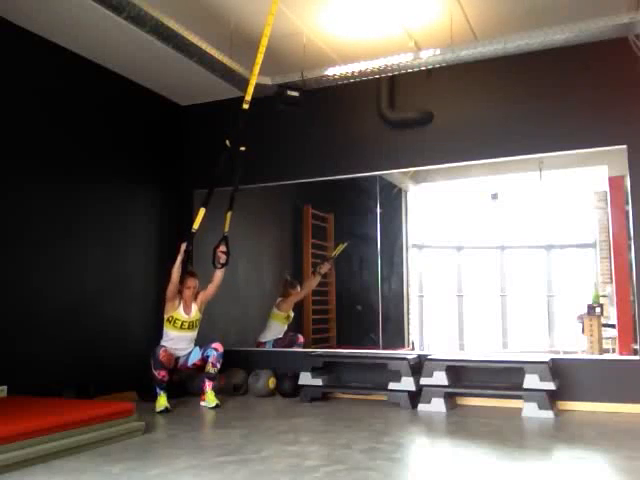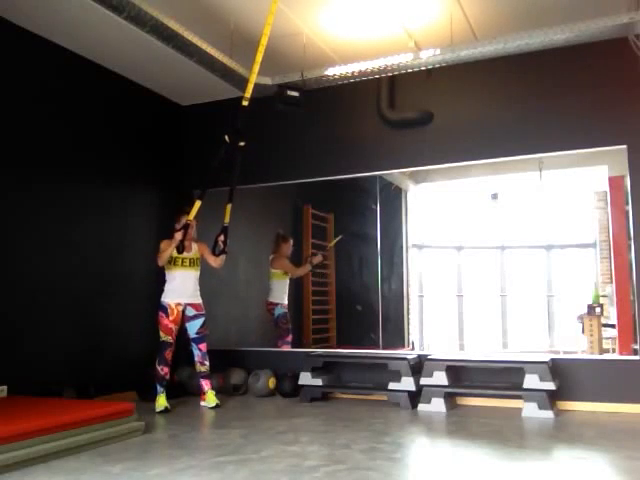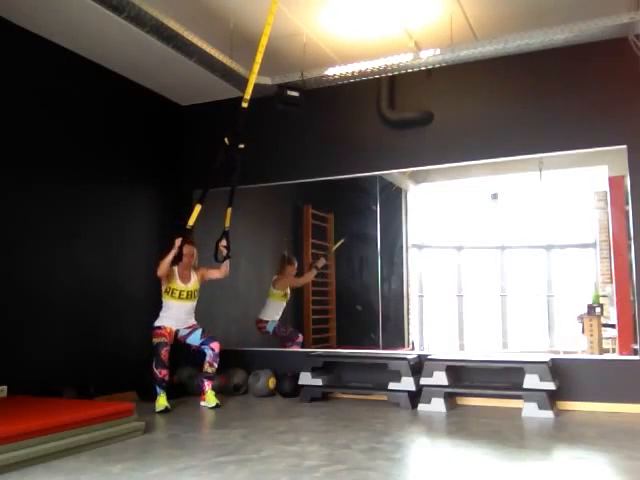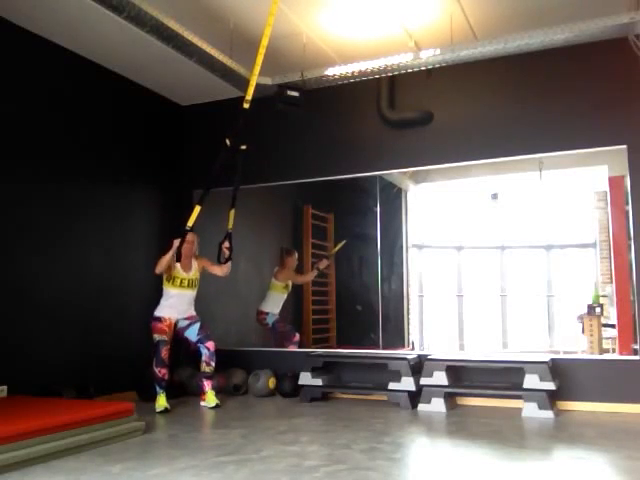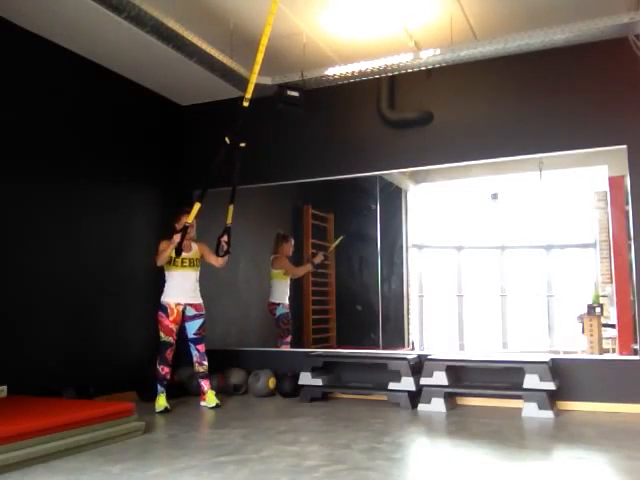
dt=1s
person 1, frame 1
left shoulder: (199, 302)
right shoulder: (173, 302)
left elbow: (215, 283)
right elbow: (173, 281)
left wrist: (221, 261)
right wrist: (181, 255)
left hip: (188, 355)
right hip: (168, 354)
left knee: (216, 348)
right knee: (160, 353)
left ankle: (207, 394)
right ankle: (161, 396)
person 1, frame 2
left shoulder: (200, 247)
right shoulder: (167, 244)
left elbow: (217, 263)
right elbow: (160, 261)
left wrist: (223, 248)
right wrist: (175, 242)
left hip: (194, 303)
right hip: (171, 303)
left knee: (200, 346)
right knee: (166, 347)
left ankle: (207, 393)
right ankle: (161, 395)
person 1, frame 3
left shoulder: (199, 274)
right shoulder: (170, 274)
left elbow: (223, 273)
right elbow: (160, 272)
left wrist: (224, 253)
right wrist: (174, 249)
left hip: (188, 326)
right hip: (165, 326)
left knee: (213, 346)
right knee: (161, 351)
left ankle: (206, 393)
right ankle: (161, 396)
person 1, frame 4
left shoulder: (200, 263)
right shoulder: (170, 260)
left elbow: (224, 272)
right elbow: (158, 270)
left wrist: (227, 254)
right wrist: (173, 251)
left hip: (187, 316)
right hip: (164, 317)
left knee: (208, 345)
right knee: (162, 349)
left ankle: (207, 393)
right ankle: (160, 396)
person 1, frame 5
left shoulder: (200, 247)
right shoulder: (167, 244)
left elbow: (219, 263)
right elbow: (159, 262)
left wrist: (225, 247)
right wrist: (174, 244)
left hip: (194, 304)
right hip: (170, 303)
left knee: (198, 346)
right knee: (167, 347)
left ankle: (207, 393)
right ankle: (161, 395)
